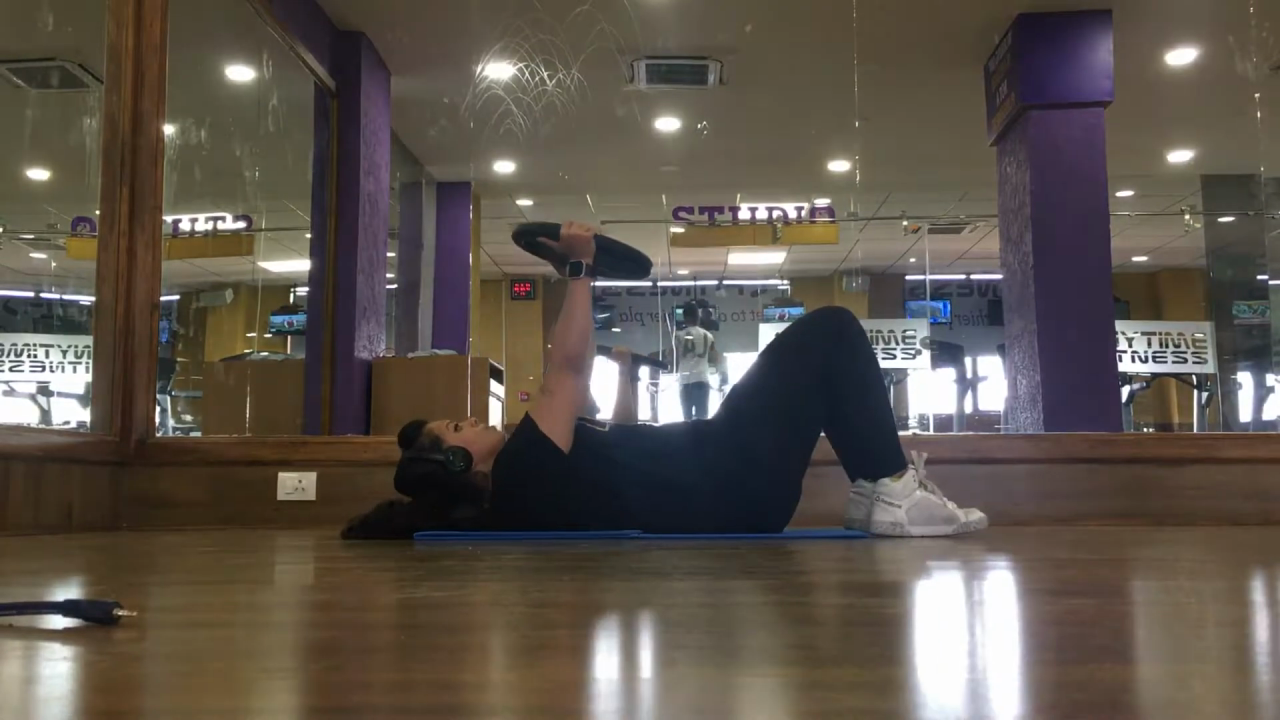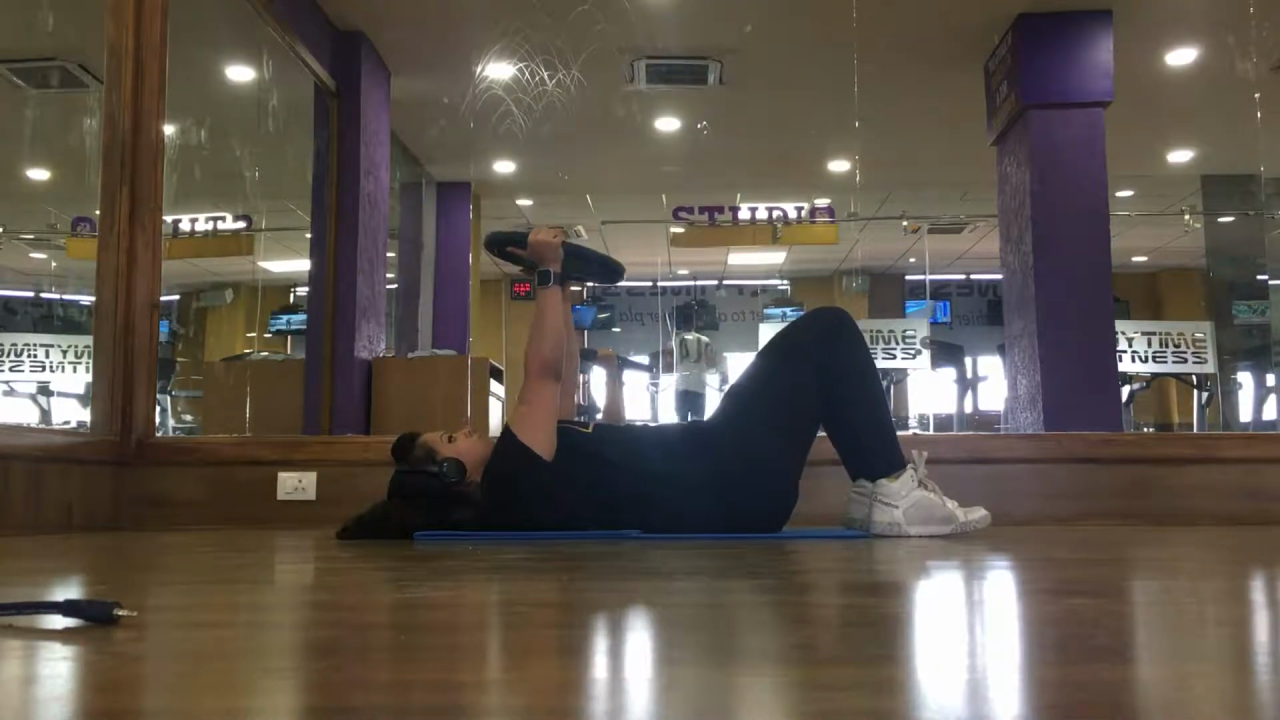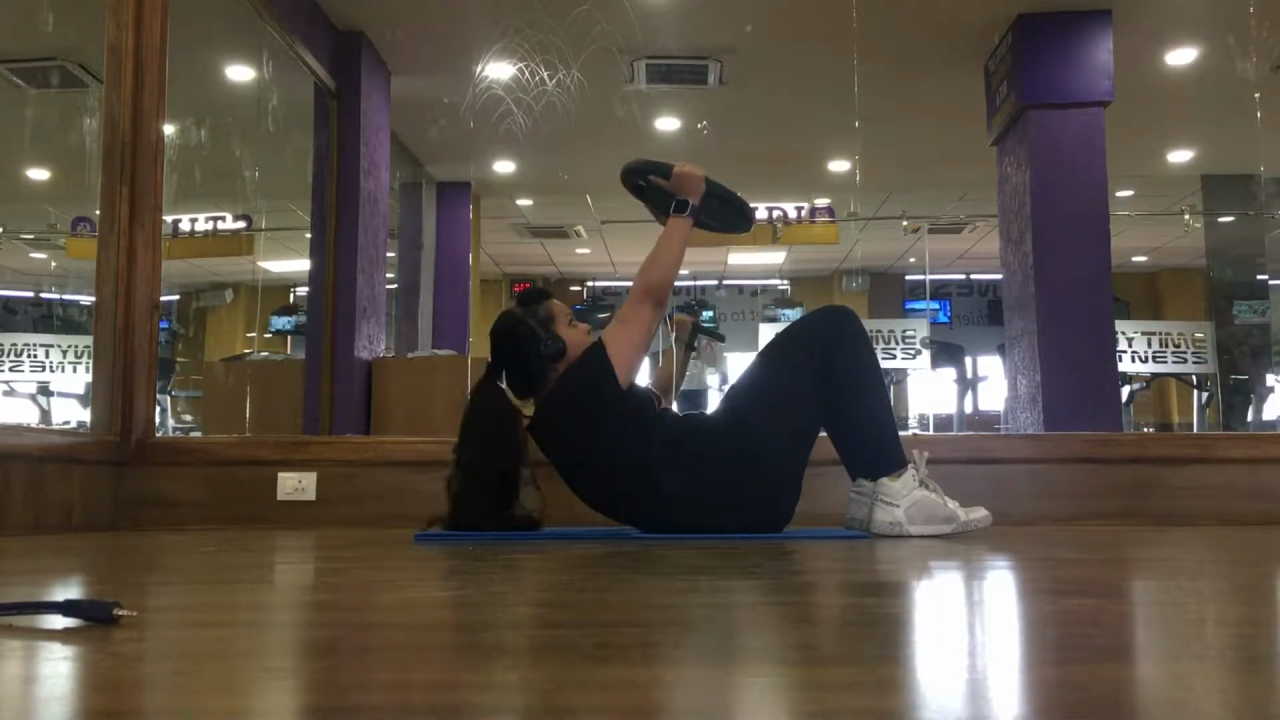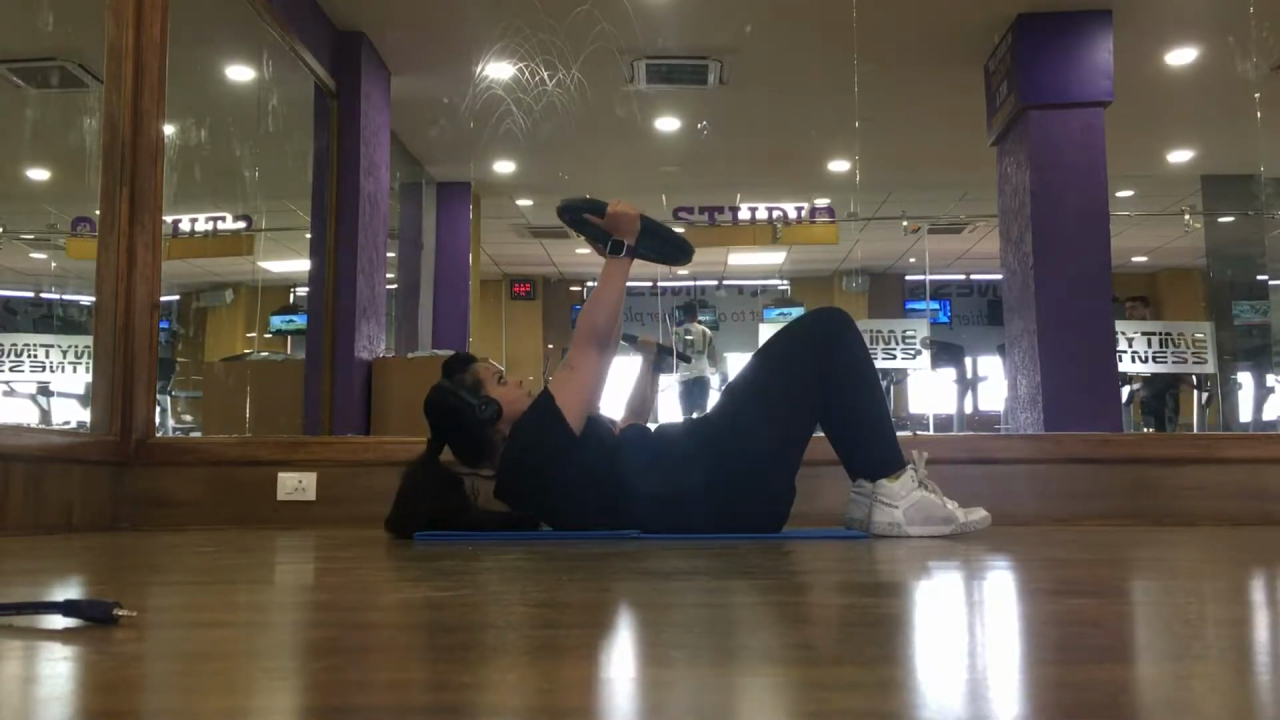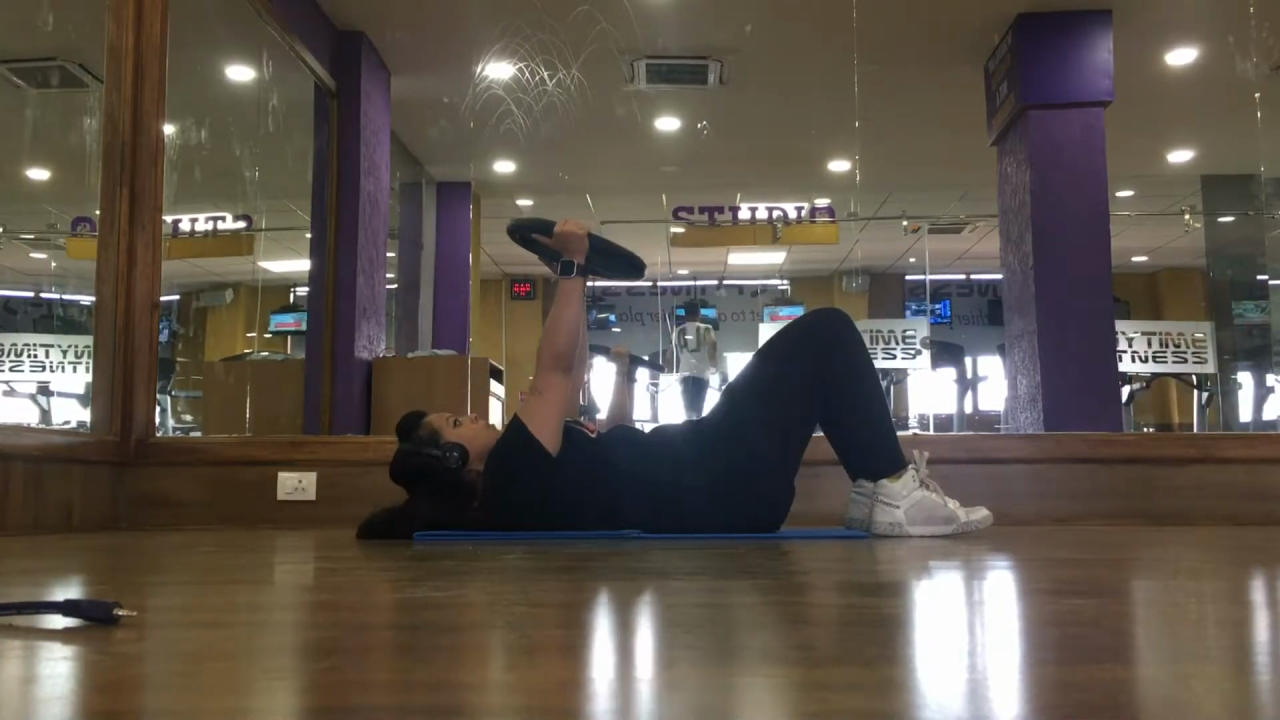
dt=1s
person 1, frame 1
left shoulder: (515, 489)
right shoulder: (522, 473)
right elbow: (567, 368)
left wrist: (626, 375)
right wrist: (581, 268)
left hip: (719, 481)
right hip: (735, 486)
left knee: (821, 346)
right knee: (831, 330)
left ankle: (874, 491)
right ankle: (894, 493)
person 1, frame 2
left shoulder: (509, 489)
right shoulder: (511, 481)
left elbow: (560, 397)
right elbow: (542, 377)
left wrist: (561, 297)
right wrist: (547, 275)
left hip: (714, 481)
right hip: (729, 487)
left knee: (820, 342)
right knee: (827, 330)
left ankle: (877, 489)
right ankle: (891, 492)
person 1, frame 3
left shoulder: (562, 414)
right shoulder: (579, 392)
right elbow: (647, 299)
left wrist: (680, 349)
right wrist: (684, 207)
left hip: (707, 501)
right hip: (732, 492)
left knee: (825, 351)
right knee: (833, 329)
left ankle: (877, 489)
right ankle: (891, 491)
person 1, frame 4
left shoulder: (525, 466)
right shoulder: (534, 445)
right elbow: (592, 346)
left wrist: (650, 366)
right wrist: (621, 247)
left hip: (710, 487)
right hip: (725, 489)
left knee: (820, 346)
right knee: (827, 331)
left ankle: (876, 489)
right ankle: (891, 491)
person 1, frame 5
left shoulder: (509, 488)
right shoulder: (514, 472)
right elbow: (556, 370)
left wrist: (623, 375)
right wrist: (572, 266)
left hip: (705, 482)
right hip: (722, 486)
left knee: (819, 344)
right knee: (825, 332)
left ankle: (877, 487)
right ankle: (890, 492)
